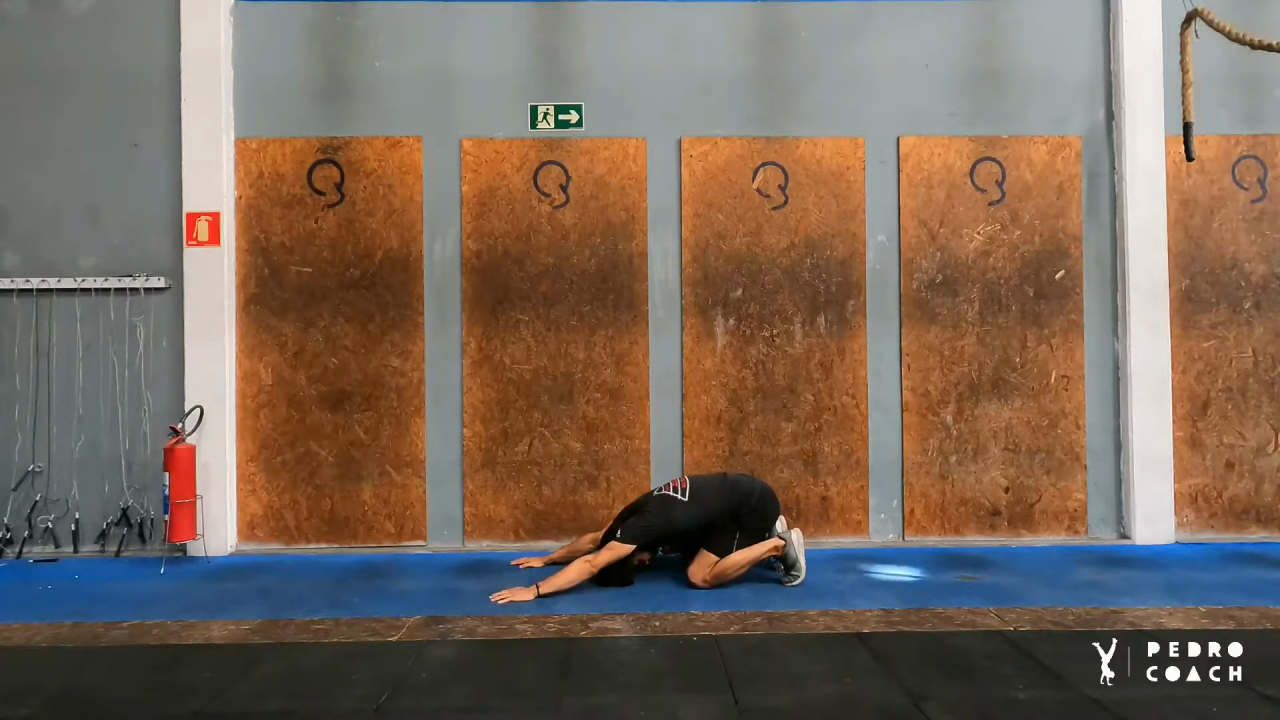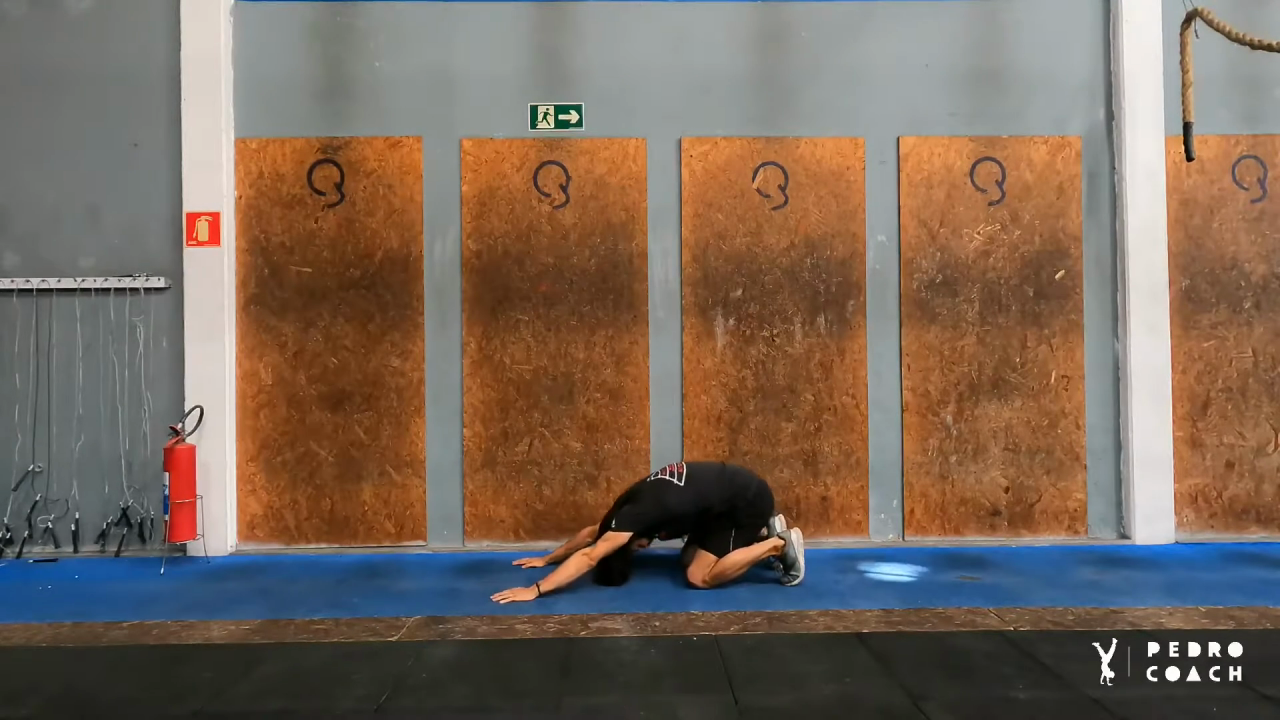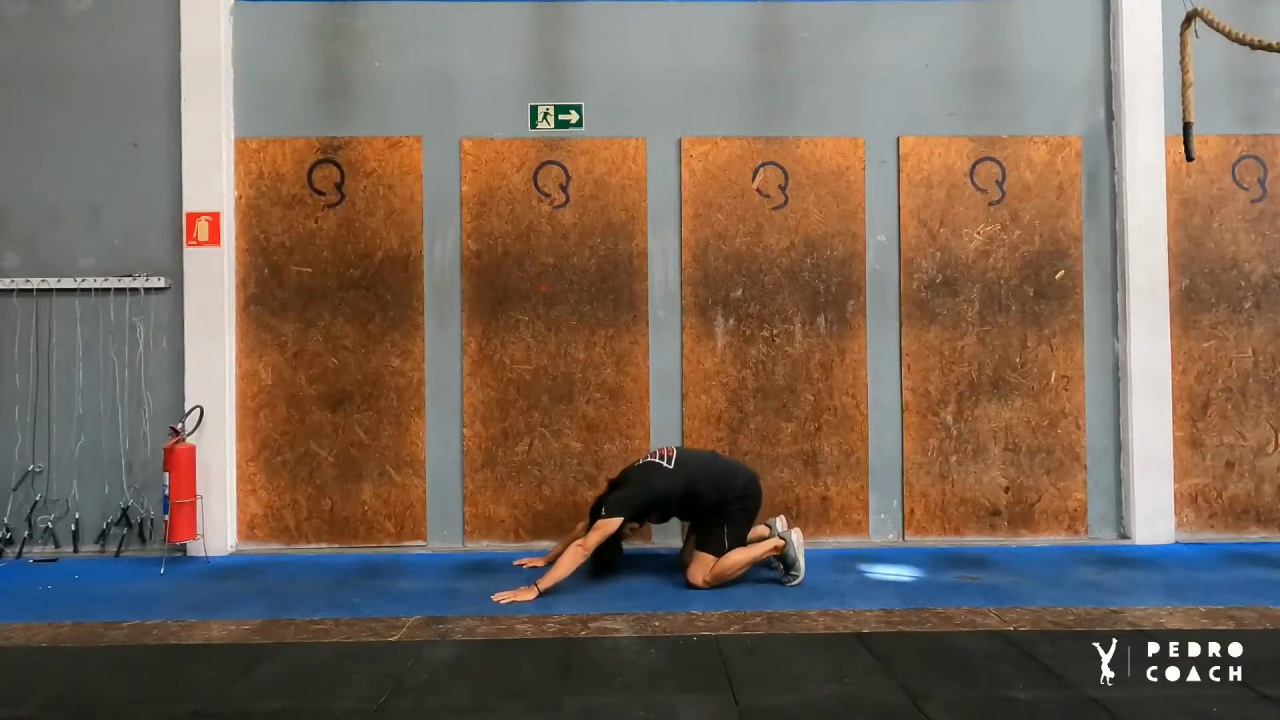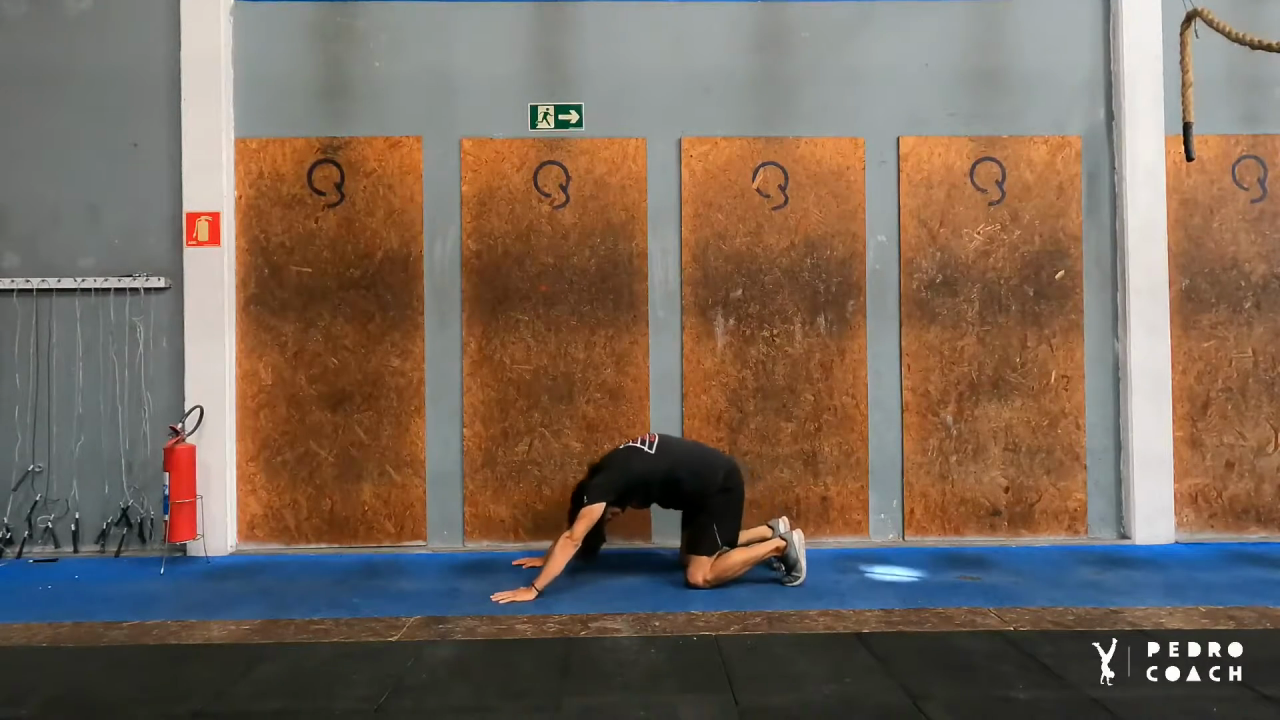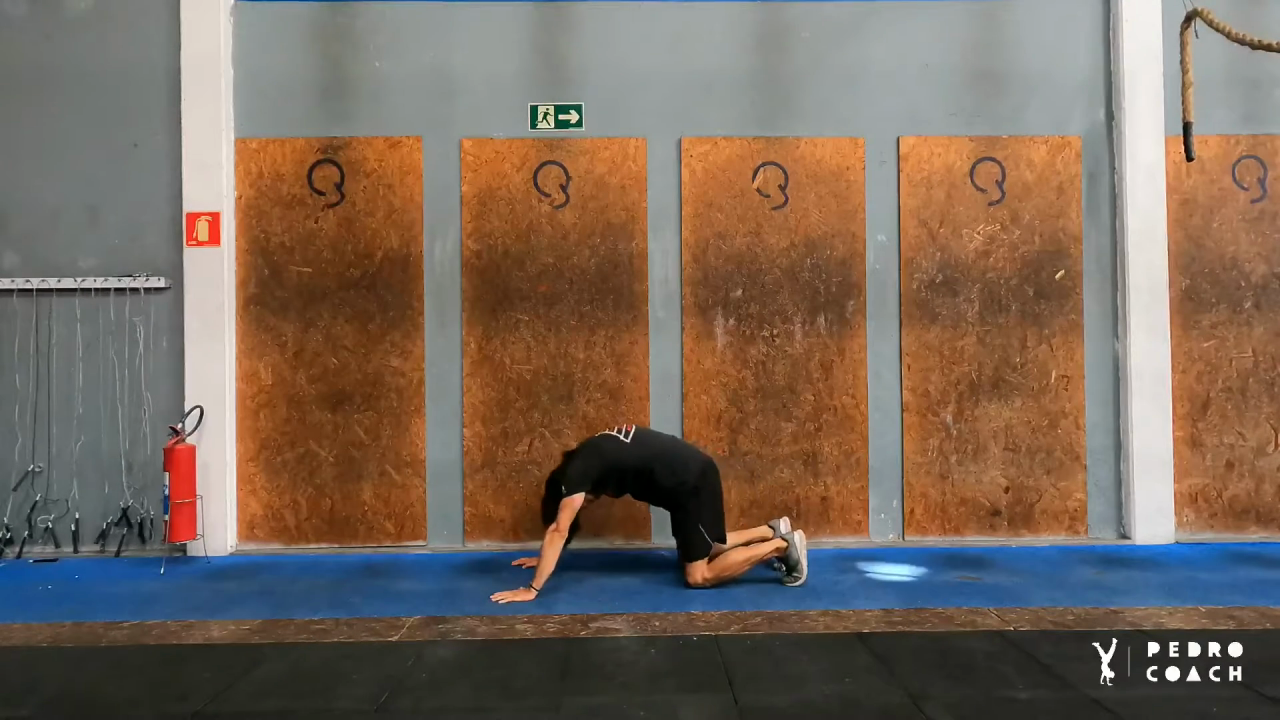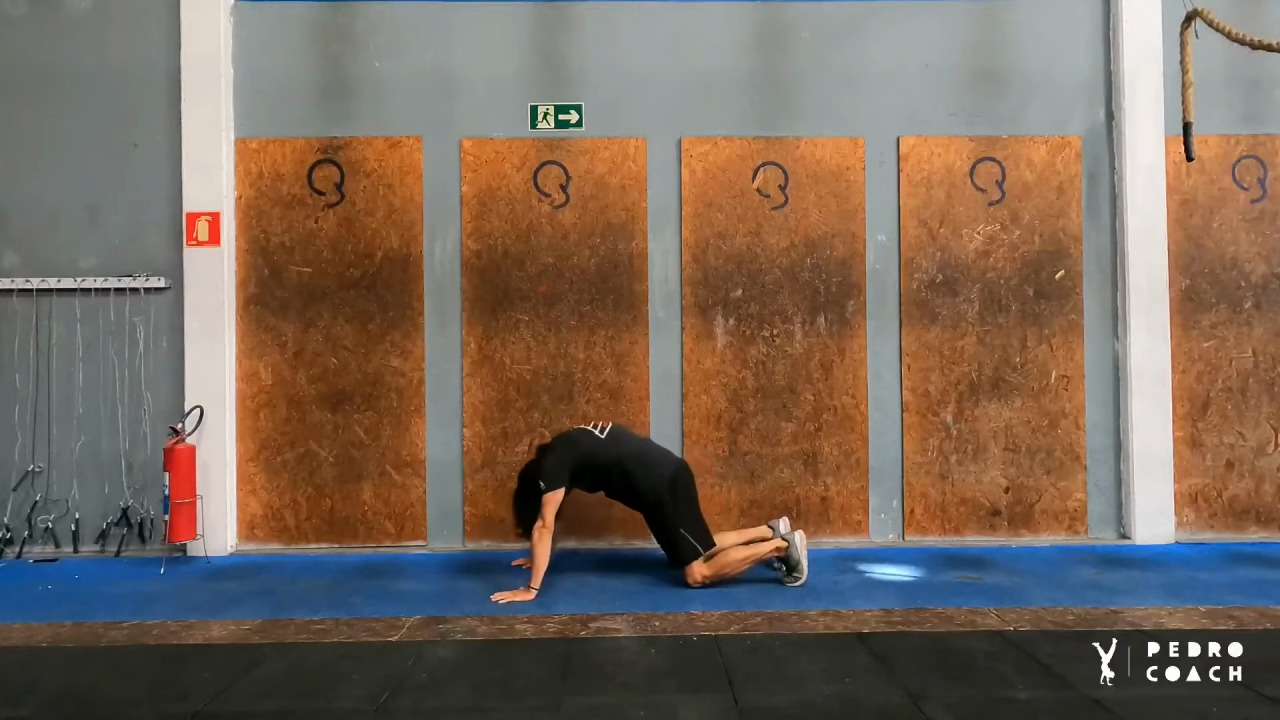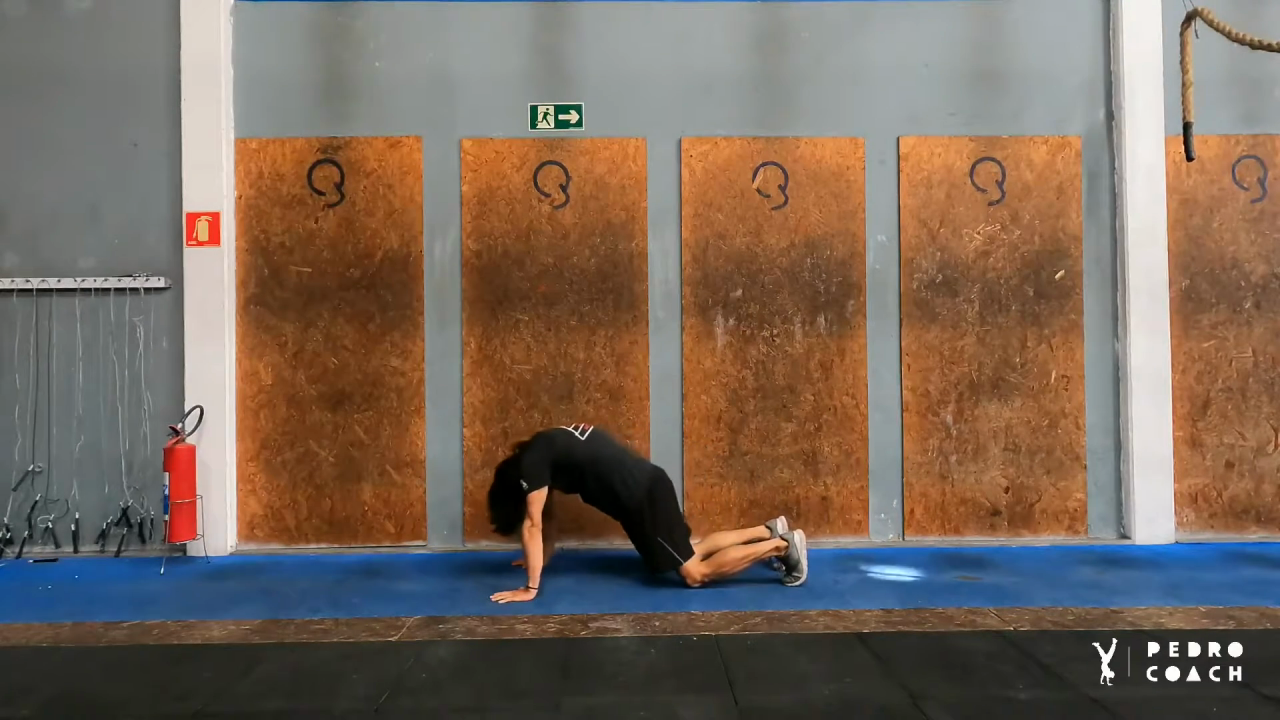
dt=0.3s
person 1, frame 1
left shoulder: (644, 525)
right shoulder: (639, 513)
left elbow: (591, 564)
right elbow: (593, 540)
left wrist: (535, 590)
right wrist: (545, 560)
left hip: (754, 504)
right hip: (742, 494)
left knee: (700, 576)
right knee: (696, 557)
left ankle: (779, 544)
right ankle: (769, 532)
person 1, frame 2
left shoulder: (638, 512)
right shoulder: (635, 501)
left elbow: (589, 556)
right elbow: (591, 533)
left wrist: (535, 590)
right wrist: (547, 559)
left hip: (748, 500)
right hip: (737, 491)
left knee: (699, 576)
right knee: (690, 558)
left ankle: (779, 544)
right ankle: (766, 530)
person 1, frame 3
left shoulder: (624, 498)
right shoulder: (627, 488)
left elbow: (583, 548)
right elbow: (585, 526)
left wrist: (536, 589)
right wrist: (547, 559)
left hip: (737, 493)
right hip: (722, 487)
left knee: (699, 576)
right knee: (690, 559)
left ankle: (780, 544)
right ankle: (769, 529)
person 1, frame 4
left shoulder: (602, 483)
right shoulder: (609, 473)
left elbow: (573, 538)
right elbow: (574, 531)
left wrist: (534, 589)
right wrist: (545, 558)
left hip: (718, 486)
right hip: (708, 480)
left knee: (699, 577)
right knee: (691, 557)
left ankle: (780, 545)
right ankle: (771, 531)
person 1, frame 5
left shoulder: (577, 471)
right shoulder: (585, 460)
left elbow: (558, 530)
right elbow: (561, 531)
left wrist: (533, 588)
right wrist: (544, 559)
left hip: (690, 481)
right hip: (688, 474)
left knee: (698, 576)
right knee: (700, 550)
left ankle: (781, 546)
right ankle: (772, 531)
person 1, frame 6
left shoulder: (551, 464)
right shoulder: (562, 453)
left elbow: (544, 526)
right elbow: (548, 525)
left wrist: (532, 588)
right wrist: (538, 558)
left hip: (662, 486)
right hip: (666, 476)
left knee: (697, 574)
right knee: (699, 550)
left ankle: (781, 546)
right ankle: (771, 531)
person 1, frame 7
left shoulder: (531, 460)
right shoulder: (544, 450)
left elbow: (533, 524)
right elbow: (547, 514)
left wrist: (531, 587)
right wrist: (542, 559)
left hip: (641, 496)
right hip: (646, 485)
left knee: (696, 573)
right knee: (692, 551)
left ankle: (781, 546)
right ankle: (769, 531)
